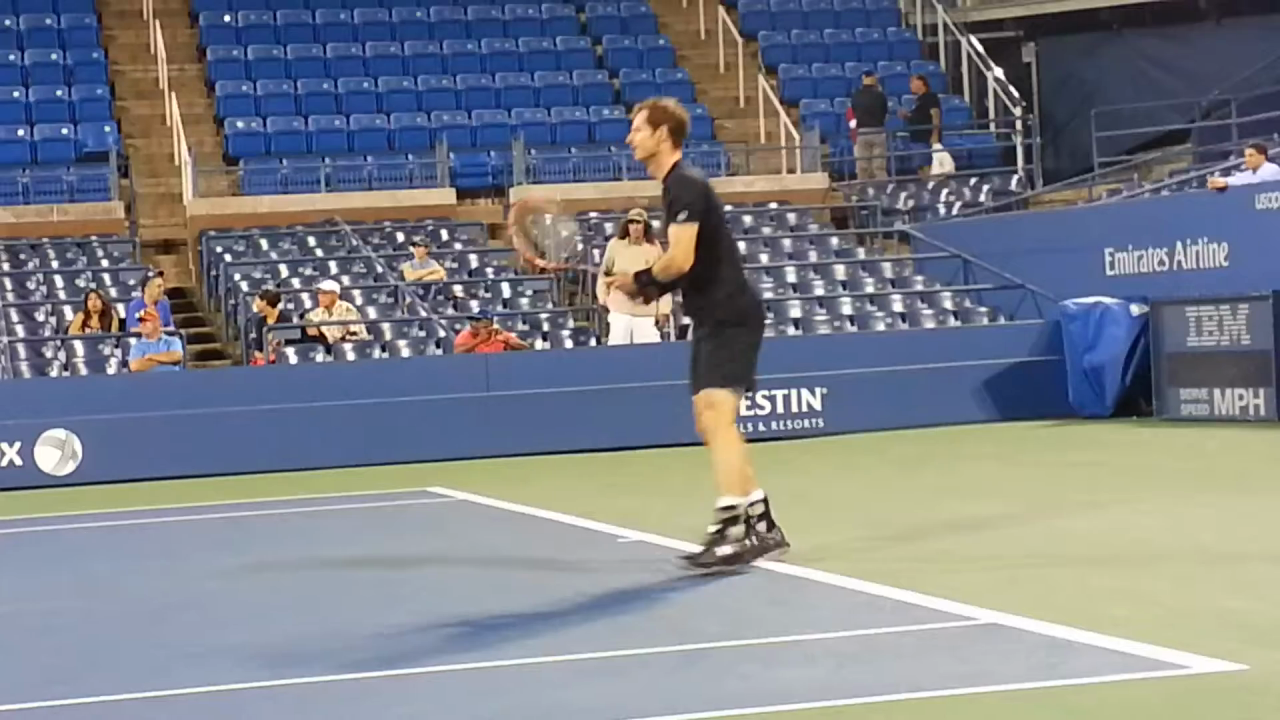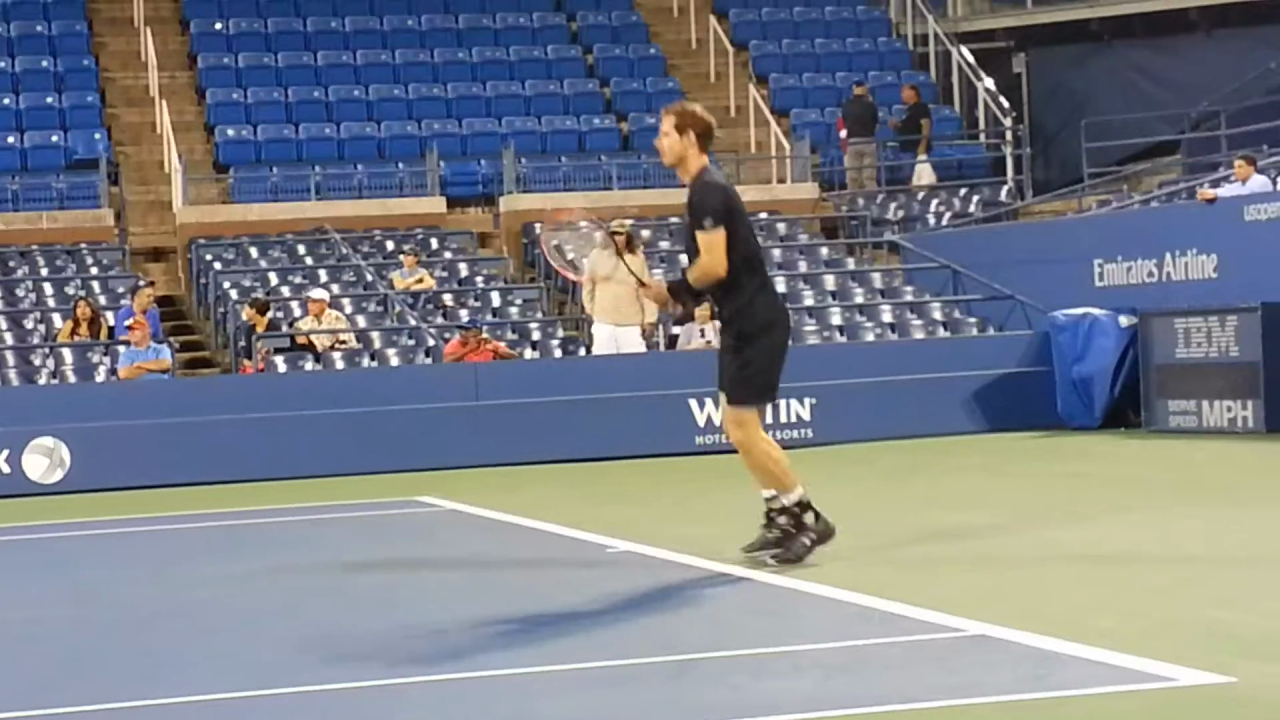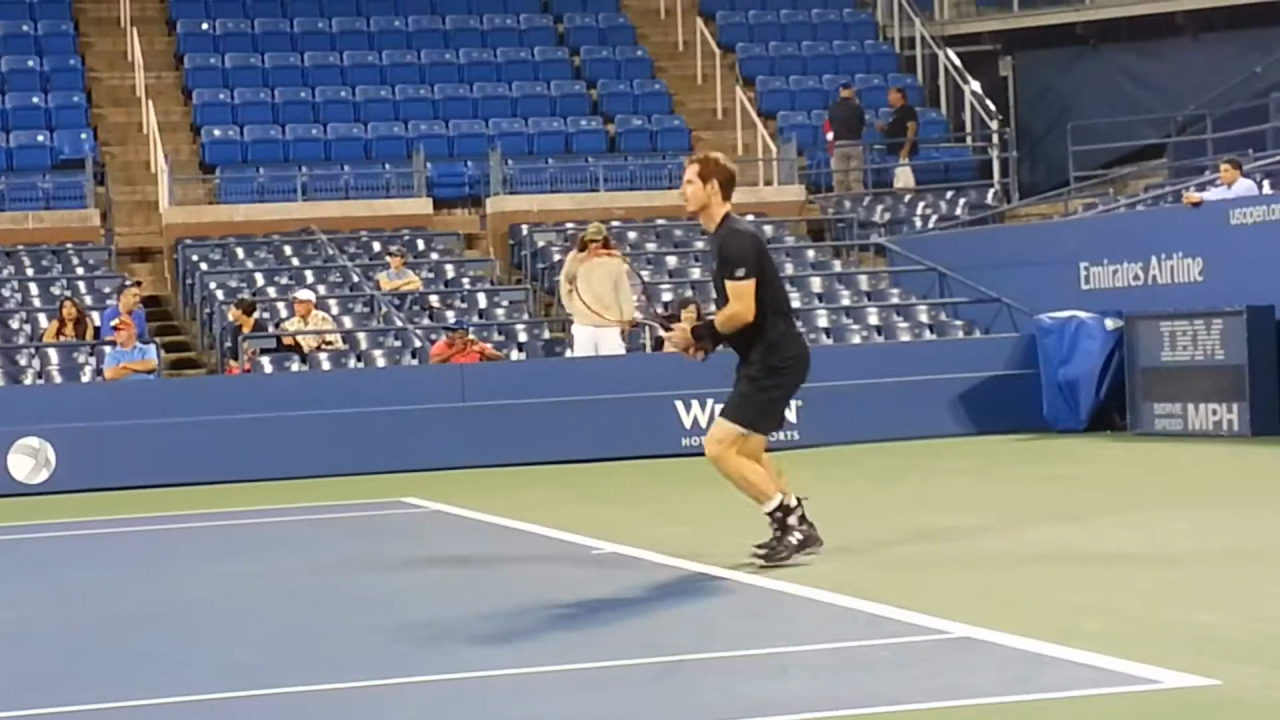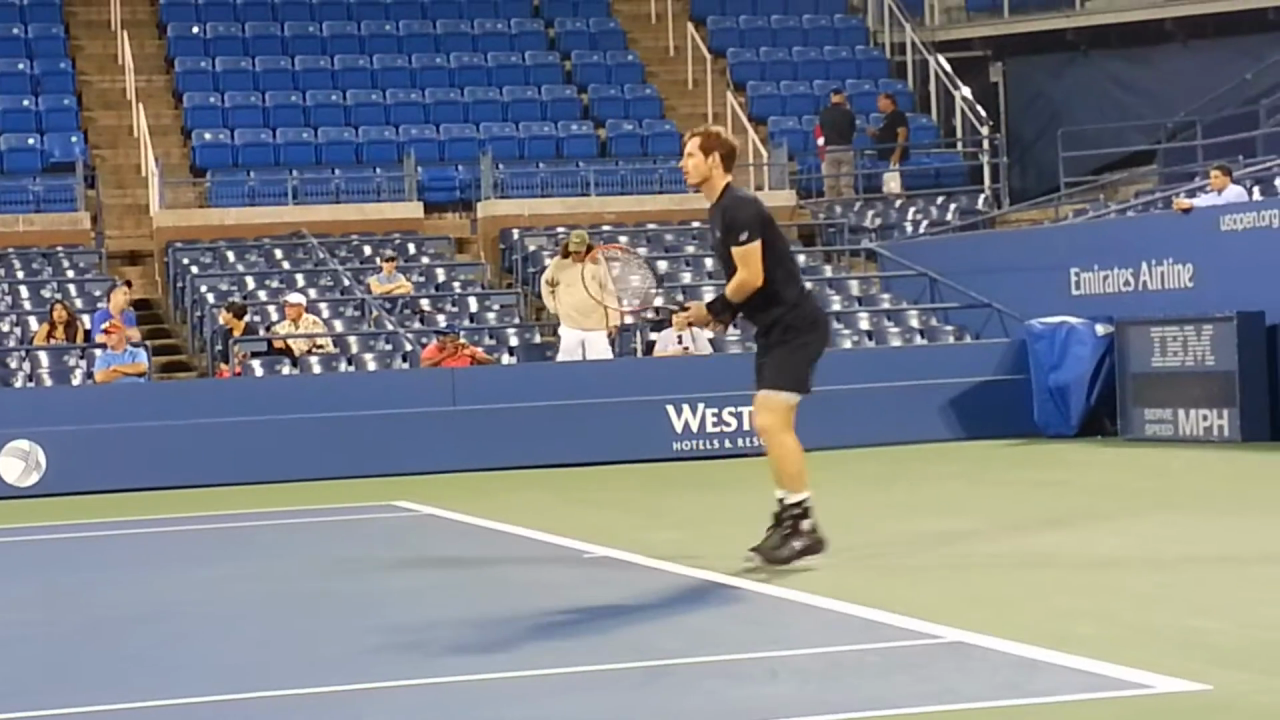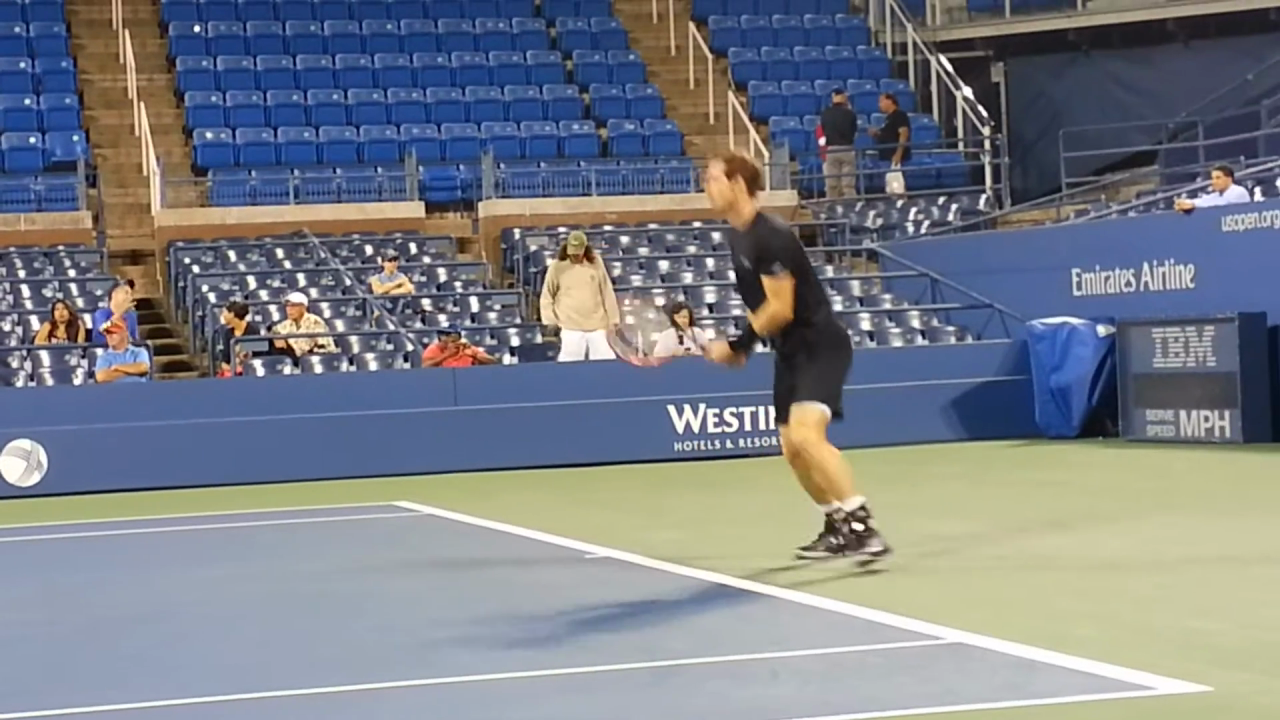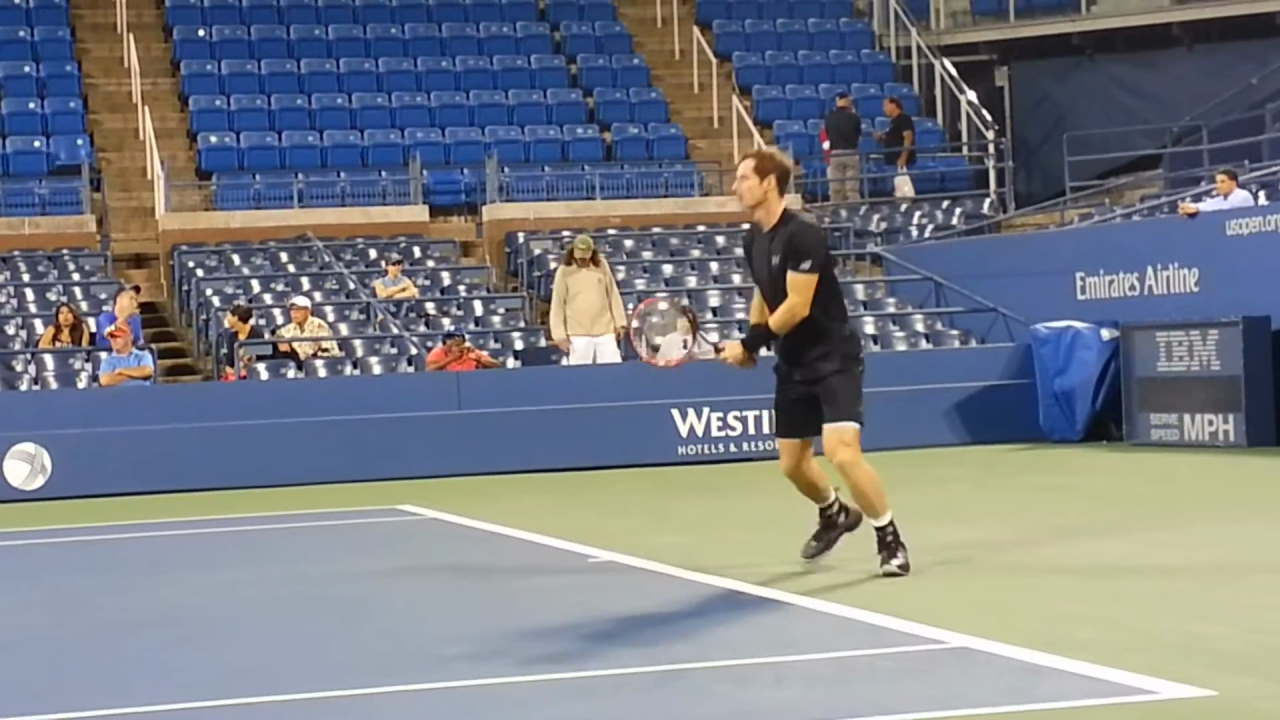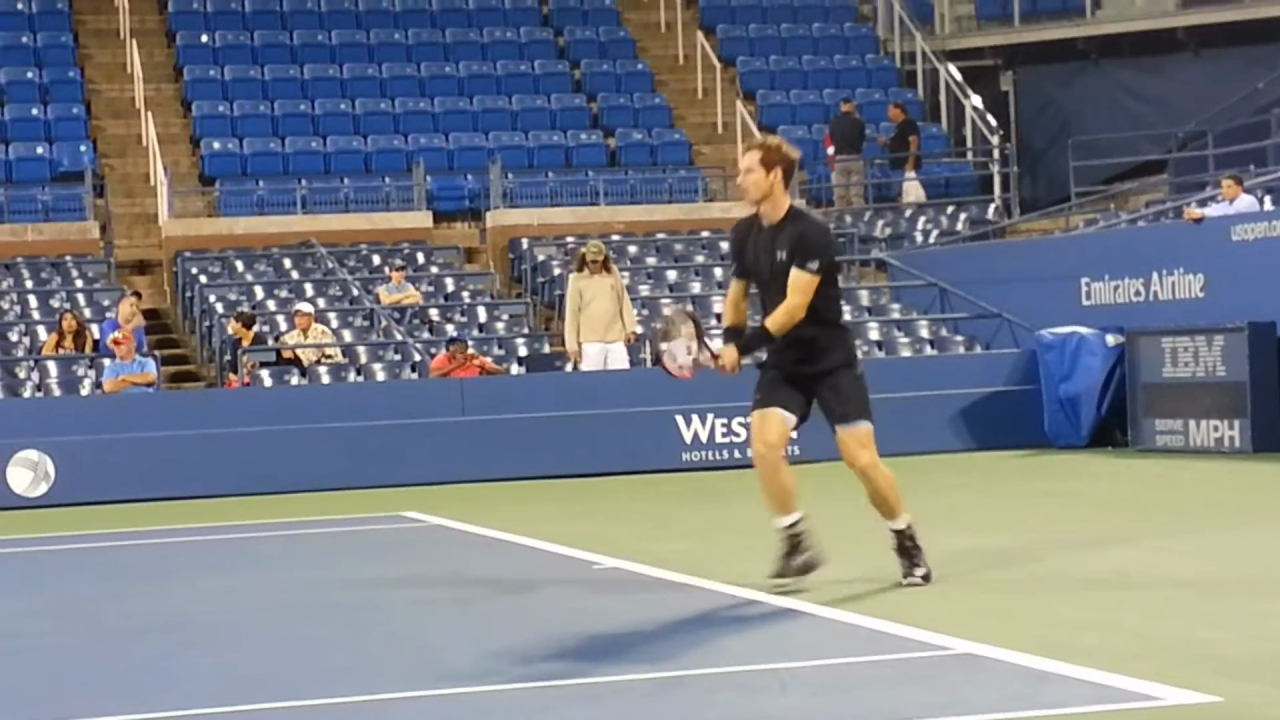
dt=0.2s
person 1, frame 1
left shoulder: (685, 184)
right shoulder: (677, 184)
left elbow: (681, 259)
left wrist: (639, 280)
right wrist: (651, 286)
left hip: (730, 317)
right hip: (715, 319)
left knee: (715, 415)
right knee: (713, 423)
left ankle: (727, 530)
right ankle: (760, 524)
person 1, frame 2
left shoulder: (708, 190)
right shoulder: (704, 189)
left elbow: (714, 267)
left wrist: (674, 290)
right wrist: (685, 293)
left hip: (755, 324)
right hip: (742, 323)
left knee: (743, 428)
right knee: (738, 428)
left ankle: (806, 518)
right ankle: (784, 518)
person 1, frame 3
left shoulder: (736, 238)
right shoulder: (723, 236)
left elbow: (743, 312)
left wrist: (699, 334)
right wrist: (706, 335)
left hip: (776, 359)
right hip: (763, 357)
left knee: (720, 448)
right knee: (745, 449)
left ankle: (791, 525)
right ankle: (793, 521)
person 1, frame 4
left shoulder: (739, 207)
right shoulder: (722, 209)
left elbow: (752, 277)
left wrist: (713, 309)
right wrist: (721, 311)
left hip: (795, 324)
right hip: (776, 327)
left knee: (770, 421)
right knee: (772, 425)
left ankle: (800, 523)
right ankle: (793, 522)
person 1, frame 5
left shoulder: (771, 236)
right shoulder: (738, 238)
left elbow: (782, 310)
left wrist: (739, 344)
right wrist: (739, 344)
left hip: (821, 347)
right hip: (793, 350)
left knee: (806, 435)
right knee: (793, 447)
left ankle: (863, 528)
right ankle: (837, 529)
person 1, frame 6
left shoulder: (802, 234)
right shoulder: (753, 239)
left elbow: (798, 306)
left wrist: (750, 344)
right wrist: (749, 342)
left hip: (835, 358)
right hip: (794, 363)
left knee: (842, 454)
right knee: (791, 464)
left ankle: (889, 540)
right ankle: (834, 514)
person 1, frame 7
left shoulder: (810, 232)
right shoulder: (743, 233)
left elbow: (795, 307)
right elbow: (737, 294)
left wrist: (745, 346)
right wrist: (731, 341)
left hip: (830, 358)
right hip: (782, 363)
left knee: (862, 458)
right knee: (764, 444)
left ankle: (907, 544)
right ankle: (796, 543)
